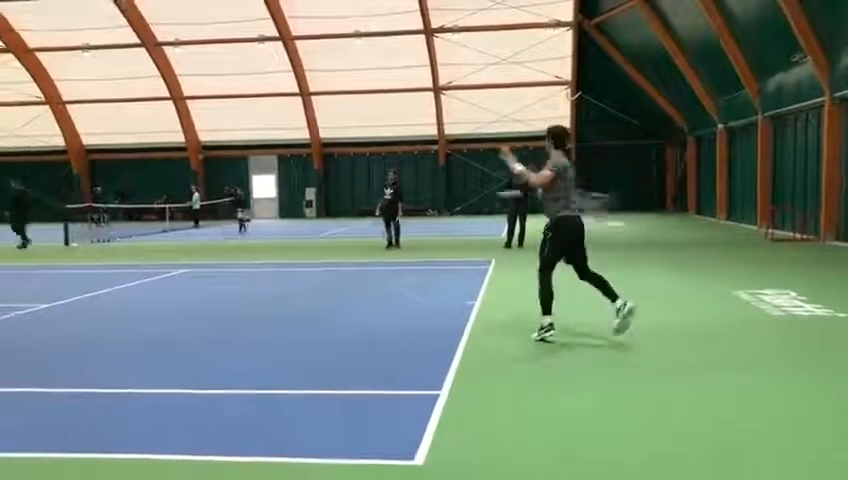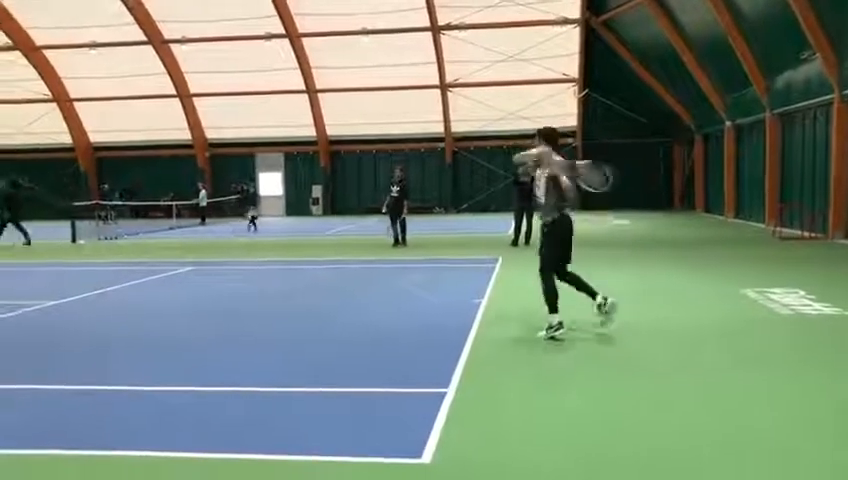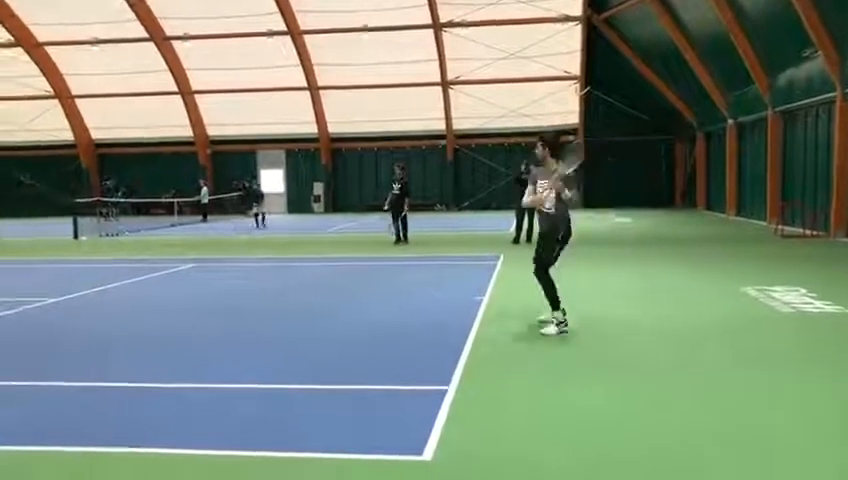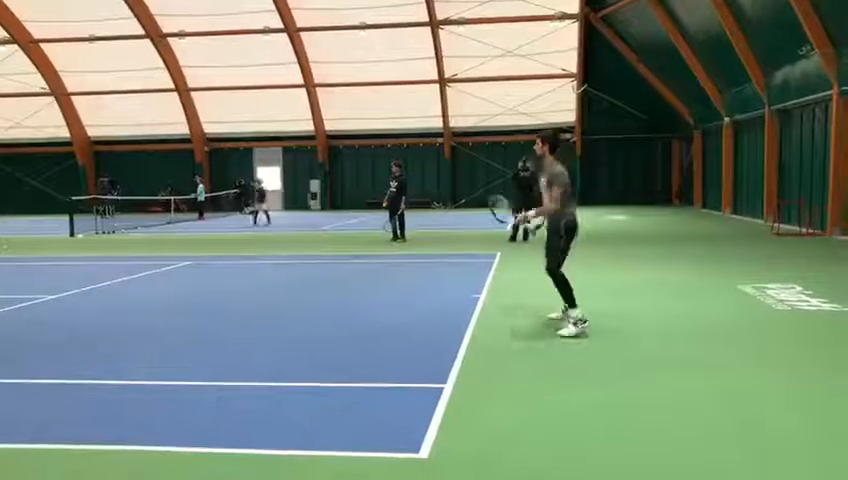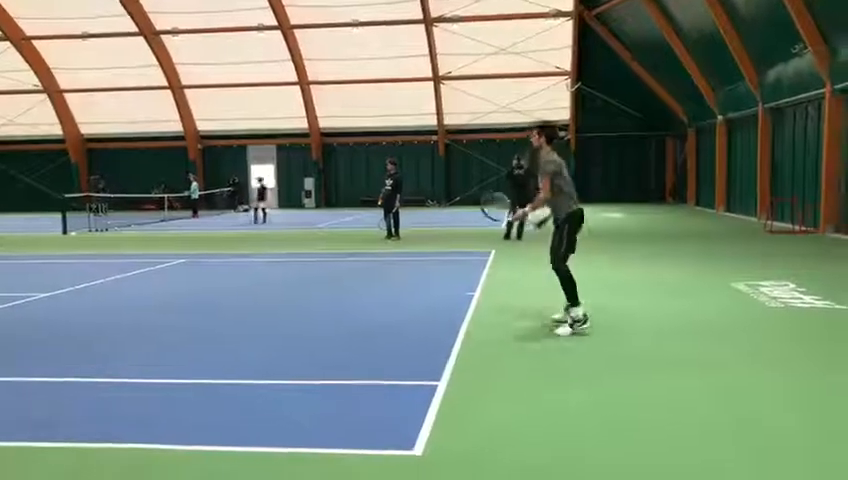
dt=0.3s
person 1, frame 1
left shoulder: (556, 162)
right shoulder: (564, 163)
left elbow: (536, 181)
left wrist: (515, 166)
left hip: (559, 225)
right hip: (570, 222)
left knee: (544, 273)
right knee: (583, 271)
left ankle: (546, 324)
right ankle: (619, 304)
person 1, frame 2
left shoulder: (560, 164)
right shoulder: (540, 160)
left elbow: (571, 195)
right elbow: (518, 160)
left wrist: (561, 175)
right wrist: (532, 153)
left hip: (555, 224)
right hip: (556, 223)
left knee: (546, 272)
right knee: (562, 272)
left ankle: (555, 323)
right ankle: (600, 300)
person 1, frame 3
left shoulder: (562, 174)
right shoulder: (536, 172)
left elbow: (570, 201)
right elbow: (526, 200)
left wrist: (563, 191)
right wrist: (533, 200)
left hip: (559, 231)
right hip: (545, 230)
left knee: (541, 271)
right knee: (540, 270)
left ankle: (561, 320)
right ankle: (558, 311)
person 1, frame 4
left shoulder: (557, 172)
right shoulder: (545, 170)
left elbow: (554, 205)
left wrist: (531, 214)
right wrist: (537, 219)
left hip: (565, 226)
right hip: (555, 226)
left knee: (552, 268)
right knee: (553, 268)
left ankle: (578, 319)
right ankle: (568, 309)
person 1, frame 5
left shoulder: (547, 161)
right shoulder: (550, 159)
left elbow: (544, 195)
left wrist: (526, 210)
left hip: (569, 216)
right hip: (565, 216)
left knee: (558, 263)
right knee: (558, 262)
left ankle: (579, 317)
right ankle: (572, 308)
